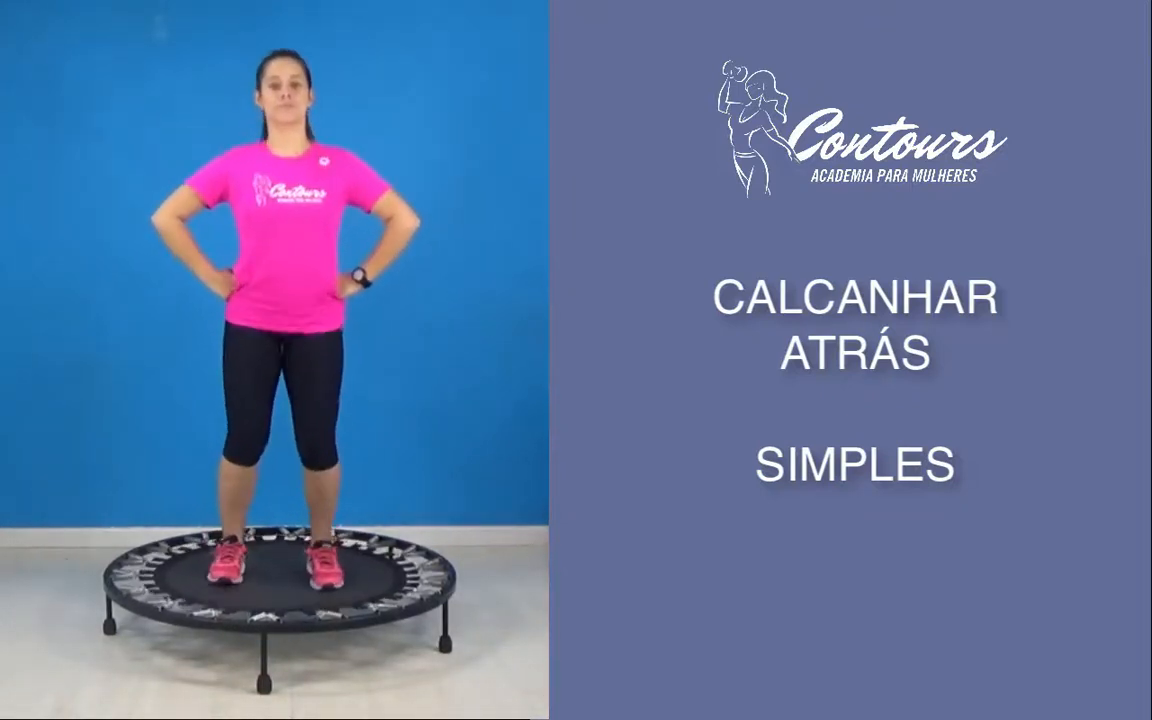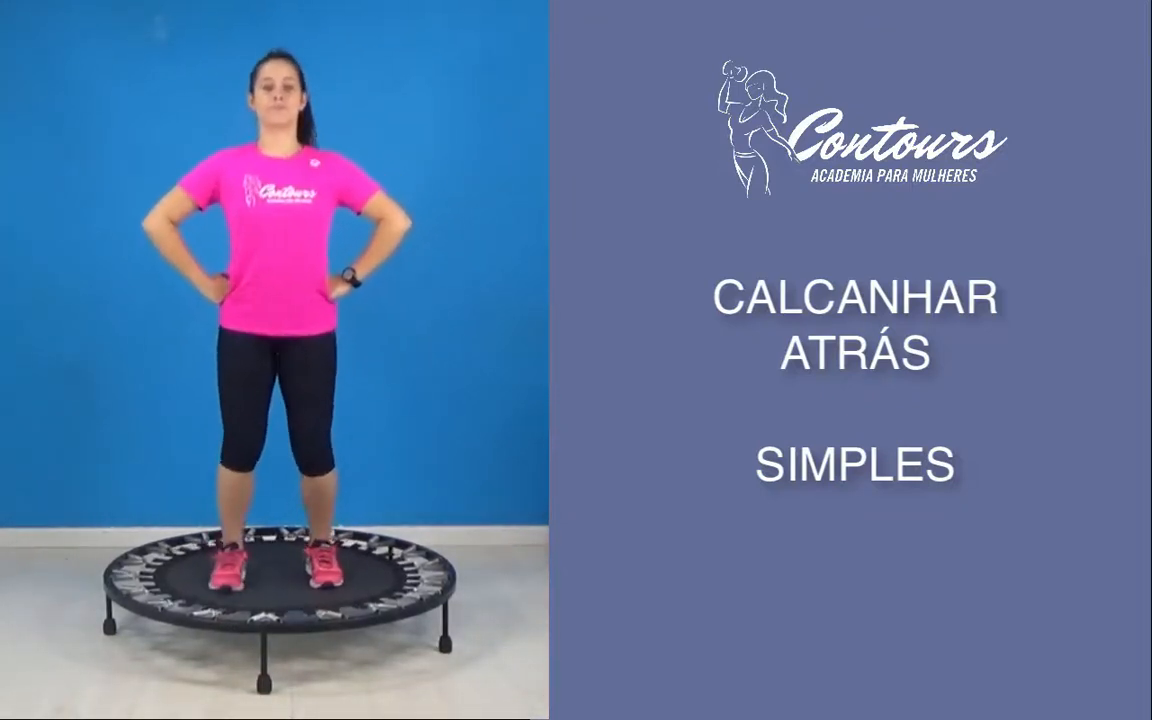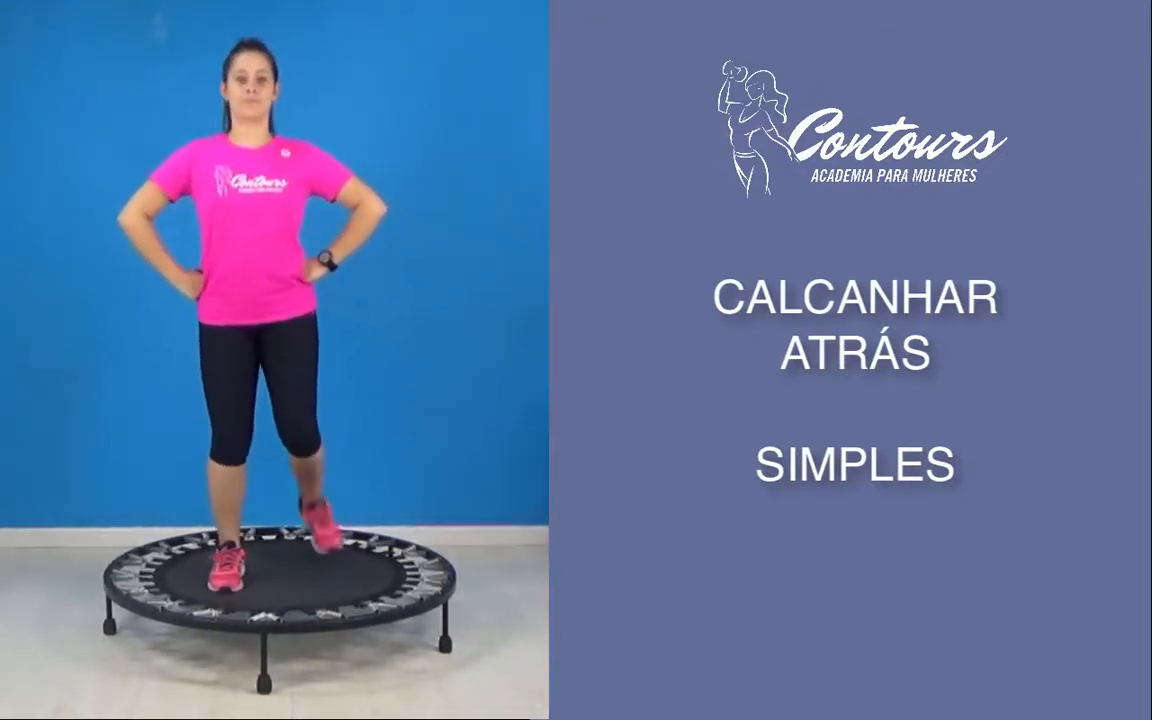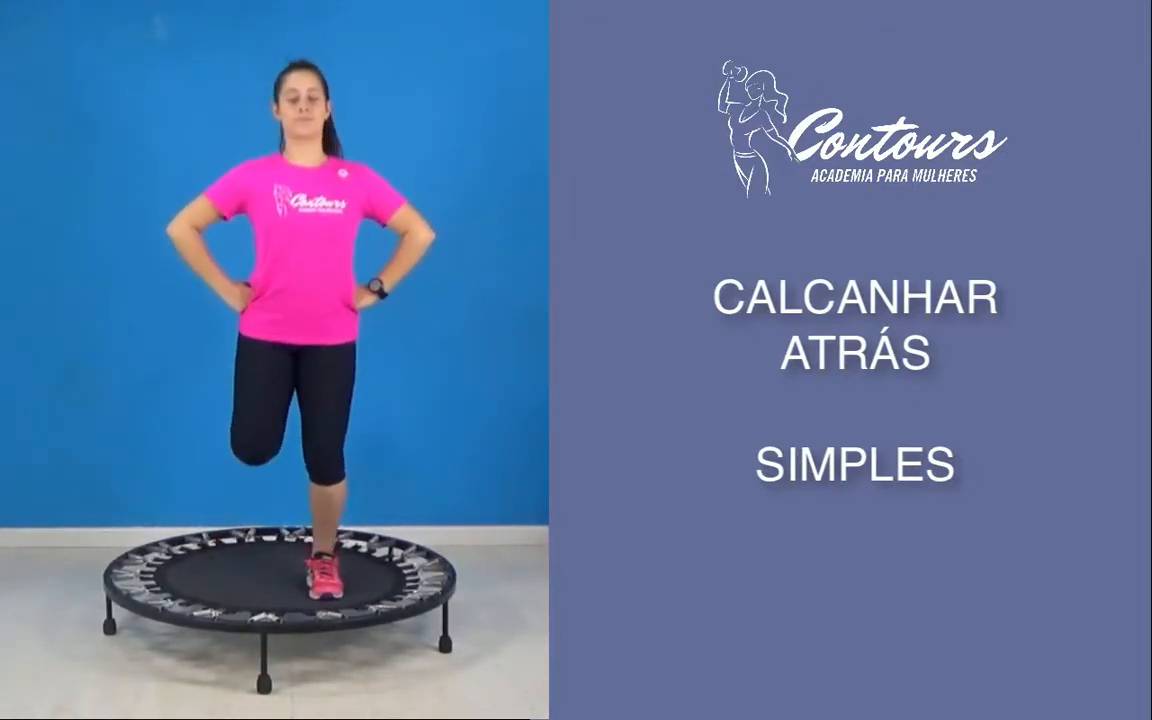
dt=0.7s
person 1, frame 1
left shoulder: (340, 166)
right shoulder: (235, 164)
left elbow: (405, 221)
right elbow: (166, 218)
left wrist: (359, 279)
right wrist: (213, 278)
left hip: (319, 327)
right hip: (250, 325)
left knee: (318, 444)
right knee: (245, 440)
left ankle: (322, 545)
right ankle: (231, 544)
person 1, frame 2
left shoulder: (331, 169)
right shoulder: (225, 166)
left elbow: (396, 221)
right elbow: (158, 222)
left wrist: (350, 278)
right wrist: (205, 283)
left hip: (311, 331)
right hip: (243, 330)
left knee: (313, 447)
right knee: (241, 445)
left ankle: (322, 547)
right ankle: (231, 549)
person 1, frame 3
left shoulder: (302, 159)
right shoulder: (196, 157)
left elbow: (371, 206)
right elbow: (133, 216)
left wrist: (326, 262)
right wrist: (181, 277)
left hip: (291, 316)
right hip: (222, 321)
left knee: (299, 431)
right knee: (229, 438)
left ankle: (315, 504)
right ankle: (228, 549)
person 1, frame 4
left shoulder: (356, 179)
right shoulder: (252, 176)
left elbow: (419, 233)
right elbow: (182, 228)
left wrist: (376, 289)
right wrist: (228, 289)
left hip: (333, 340)
right hip: (264, 336)
left knee: (325, 456)
right knee: (253, 447)
left ankle: (323, 557)
right ankle: (259, 419)
